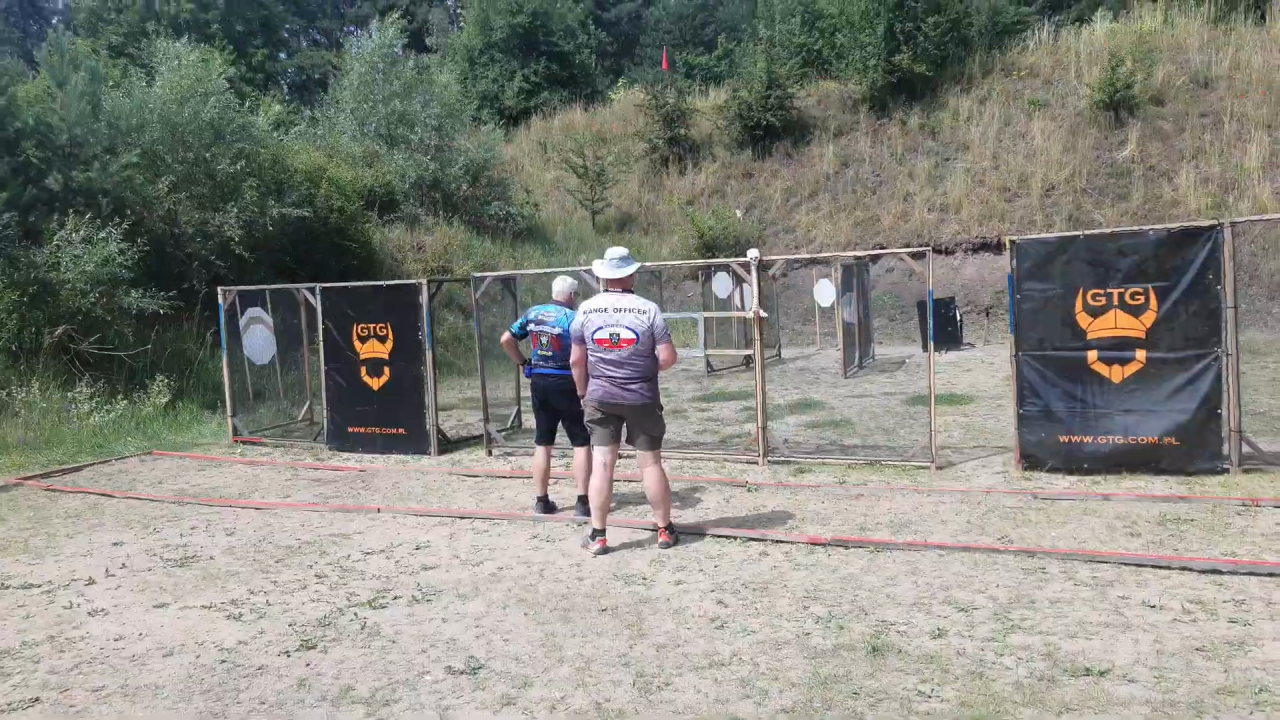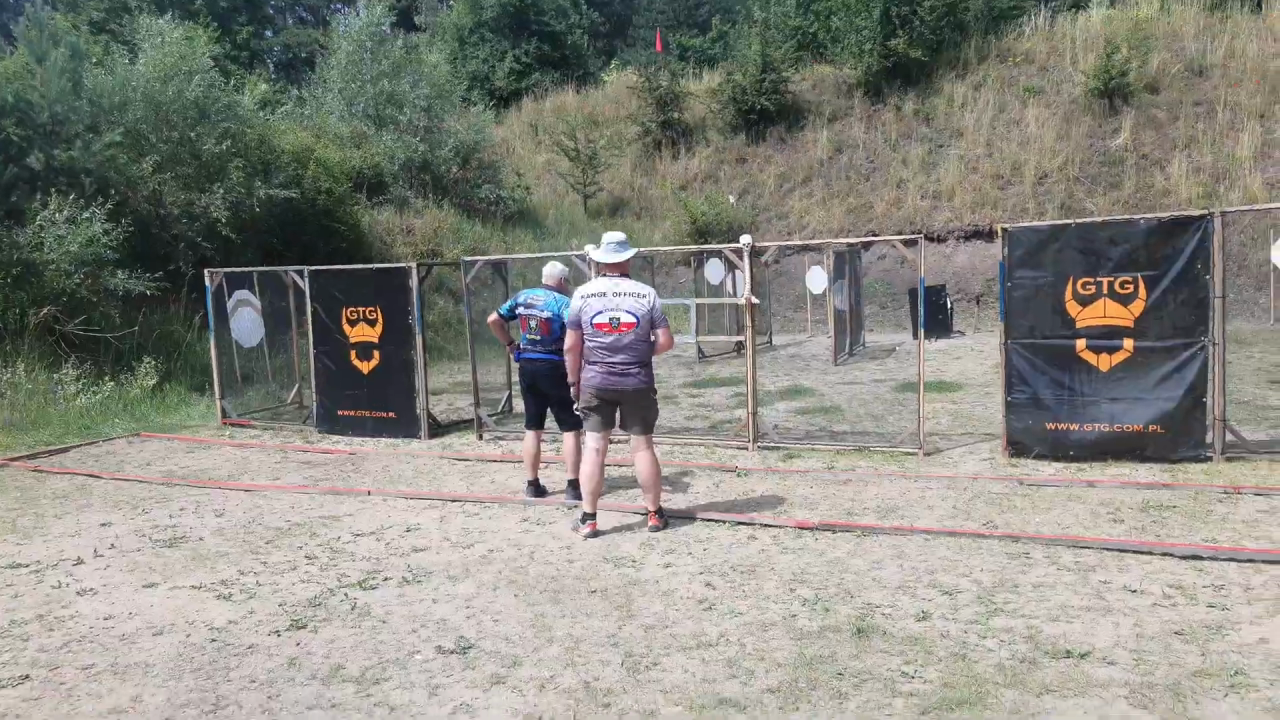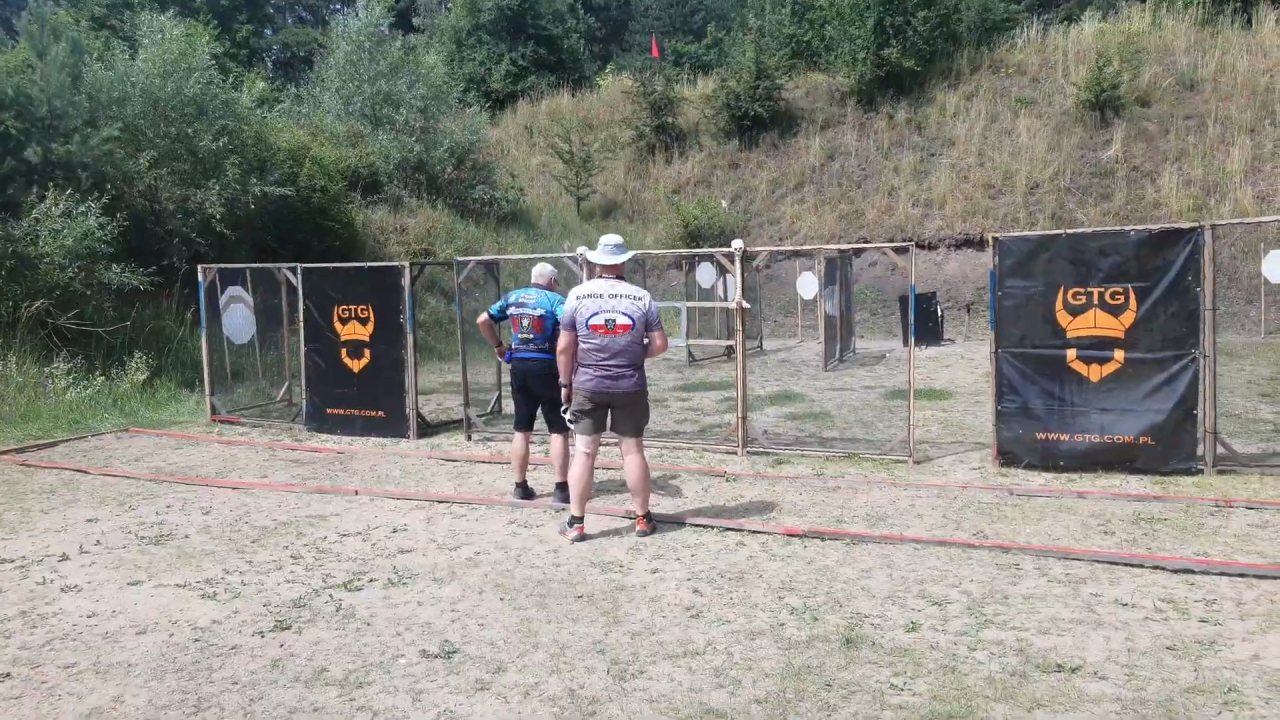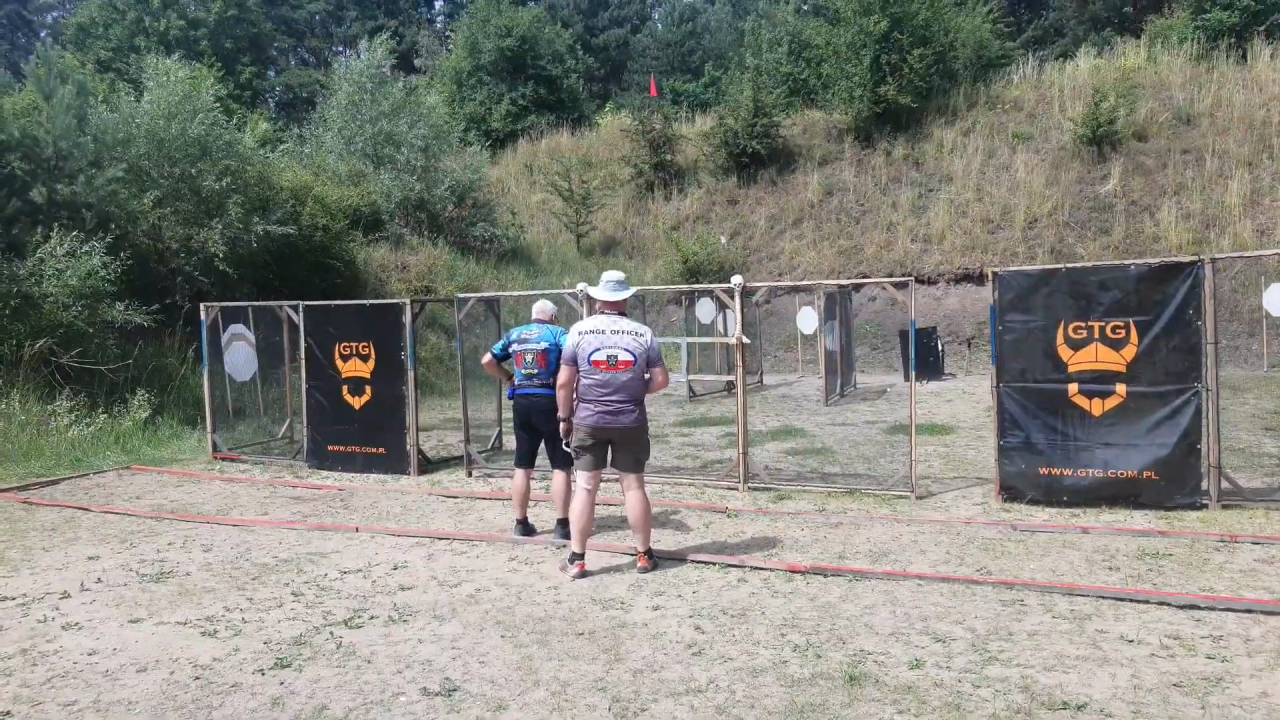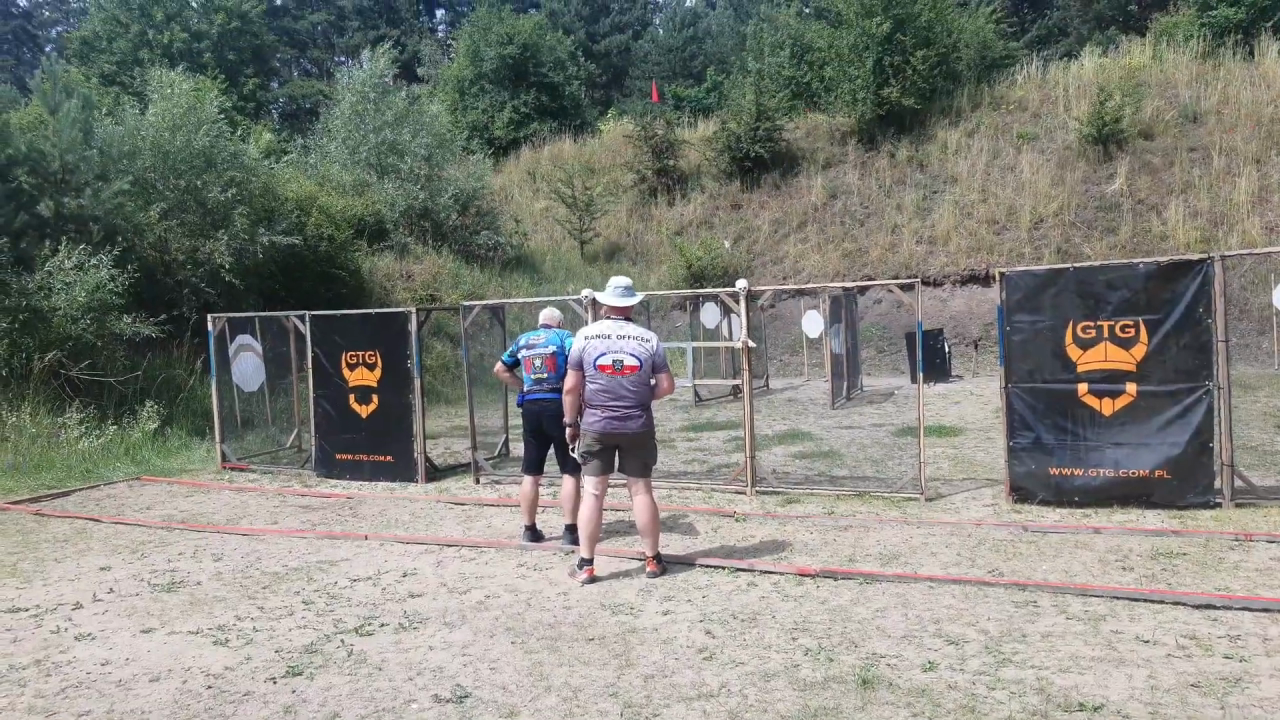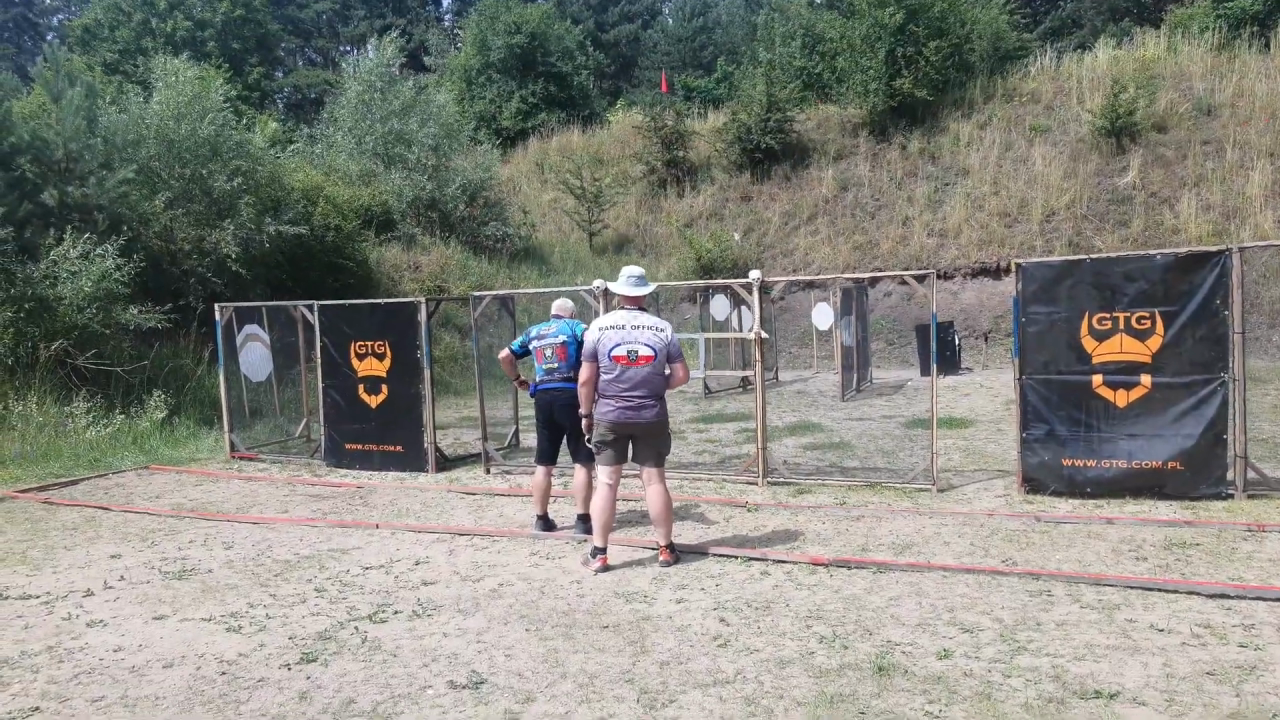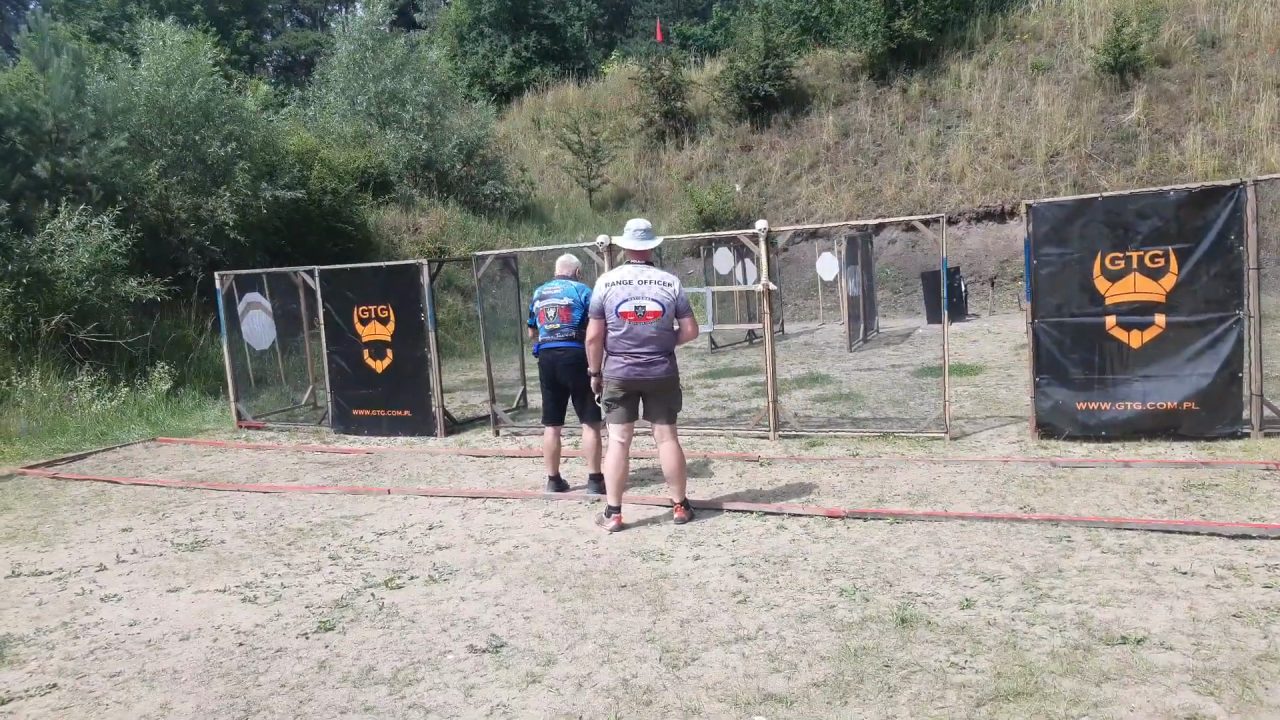
dt=0.3s
person 1, frame 1
left shoulder: (586, 309)
right shoulder: (648, 309)
left elbow: (577, 360)
right elbow: (668, 357)
left wrist: (583, 392)
left hip: (601, 397)
right hip: (642, 397)
left knee: (602, 464)
right knee: (651, 463)
left ankle: (597, 536)
right ankle: (665, 530)
person 1, frame 2
left shoulder: (583, 294)
right shoulder: (646, 294)
left elbow: (571, 346)
right elbow: (665, 342)
left wrist: (574, 380)
left hip: (596, 382)
right hip: (637, 383)
left knee: (594, 448)
right knee: (642, 447)
left ankle: (588, 519)
right ankle: (655, 514)
person 1, frame 3
left shoulder: (578, 295)
right shoulder: (641, 297)
left elbow: (564, 348)
right elbow: (660, 345)
left wrist: (565, 383)
left hip: (588, 385)
right hip: (630, 386)
left knee: (584, 451)
right knee: (633, 450)
left ankle: (575, 522)
right ankle: (642, 519)
person 1, frame 4
left shoulder: (579, 330)
right shoulder: (643, 333)
left elbow: (564, 382)
right elbow: (661, 380)
left wrist: (564, 417)
left hip: (588, 420)
right hip: (631, 421)
left knee: (585, 487)
right knee: (634, 486)
left ankle: (576, 559)
right ankle: (644, 555)
person 1, frame 5
left shoulder: (585, 335)
right shoulder: (649, 338)
left elbow: (571, 387)
right elbow: (666, 386)
left wrist: (570, 422)
left hip: (595, 425)
right hip: (637, 426)
left knee: (593, 492)
right knee: (641, 491)
left ankle: (585, 565)
right ankle: (653, 560)
person 1, frame 6
left shoulder: (600, 326)
right shoulder: (663, 328)
left elbow: (586, 379)
right elbow: (681, 375)
left wrist: (586, 413)
left hip: (609, 415)
right hip: (651, 416)
left knee: (606, 482)
right knee: (654, 480)
left ankle: (598, 553)
right ankle: (666, 549)
person 1, frame 7
left shoulder: (606, 282)
right shoulder: (670, 282)
left elbow: (593, 336)
right elbow: (690, 330)
left wrist: (595, 372)
left hip: (618, 372)
right hip: (661, 372)
left knee: (618, 440)
right knee: (667, 437)
left ankle: (613, 513)
right ankle: (680, 506)
person 2, frame 1
left shoulder: (532, 313)
right shoulder: (572, 318)
left elbow: (506, 340)
left wrist: (523, 363)
left hip: (539, 382)
right hip: (565, 383)
left knee: (543, 444)
right knee: (581, 443)
left ankle: (541, 501)
right ankle: (583, 502)
person 2, frame 2
left shoulder: (521, 297)
right shoulder: (562, 302)
left elbow: (493, 320)
left wrist: (509, 343)
left hip: (527, 367)
right hip: (553, 368)
left knee: (532, 428)
right knee: (571, 428)
left ankle: (532, 485)
right ankle: (573, 487)
person 2, frame 3
left shoulder: (512, 297)
right shoulder: (554, 299)
left elbow: (483, 320)
left wrist: (497, 345)
left hip: (519, 367)
right hip: (546, 367)
left knee: (521, 429)
right knee: (559, 430)
left ankle: (520, 486)
right ankle: (561, 489)
person 2, frame 4
left shoulder: (514, 334)
right shoulder: (556, 332)
left elbow: (487, 361)
left hip: (522, 403)
right hip: (550, 403)
left knee: (522, 467)
right knee: (561, 467)
left ankle: (521, 523)
right ankle: (562, 526)
person 2, frame 5
left shoulder: (522, 341)
right shoulder: (562, 336)
left elbow: (500, 369)
left hip: (531, 408)
right hip: (558, 406)
left knee: (531, 473)
right knee: (570, 472)
left ankle: (529, 529)
right ankle: (570, 531)
person 2, frame 6
left shoulder: (533, 332)
right shoulder: (573, 326)
left elbow: (504, 356)
left wrist: (516, 379)
left hip: (543, 398)
right hip: (571, 396)
left knee: (543, 463)
right knee: (583, 462)
left ankle: (541, 519)
right ankle: (582, 520)
person 2, frame 7
left shoulder: (538, 294)
right shoulder: (580, 289)
left elbow: (532, 332)
left hip: (546, 358)
right hip: (574, 357)
left knee: (552, 425)
right knee: (590, 422)
left ankle: (553, 480)
right ankle: (595, 480)
